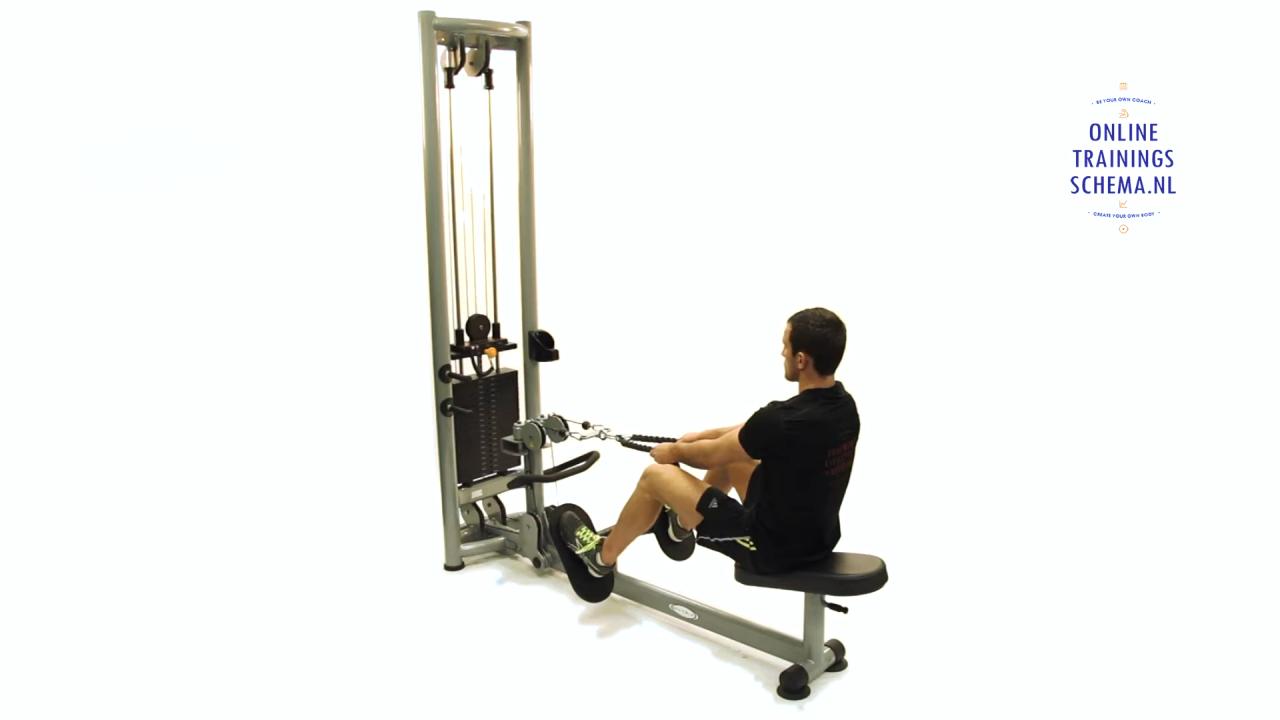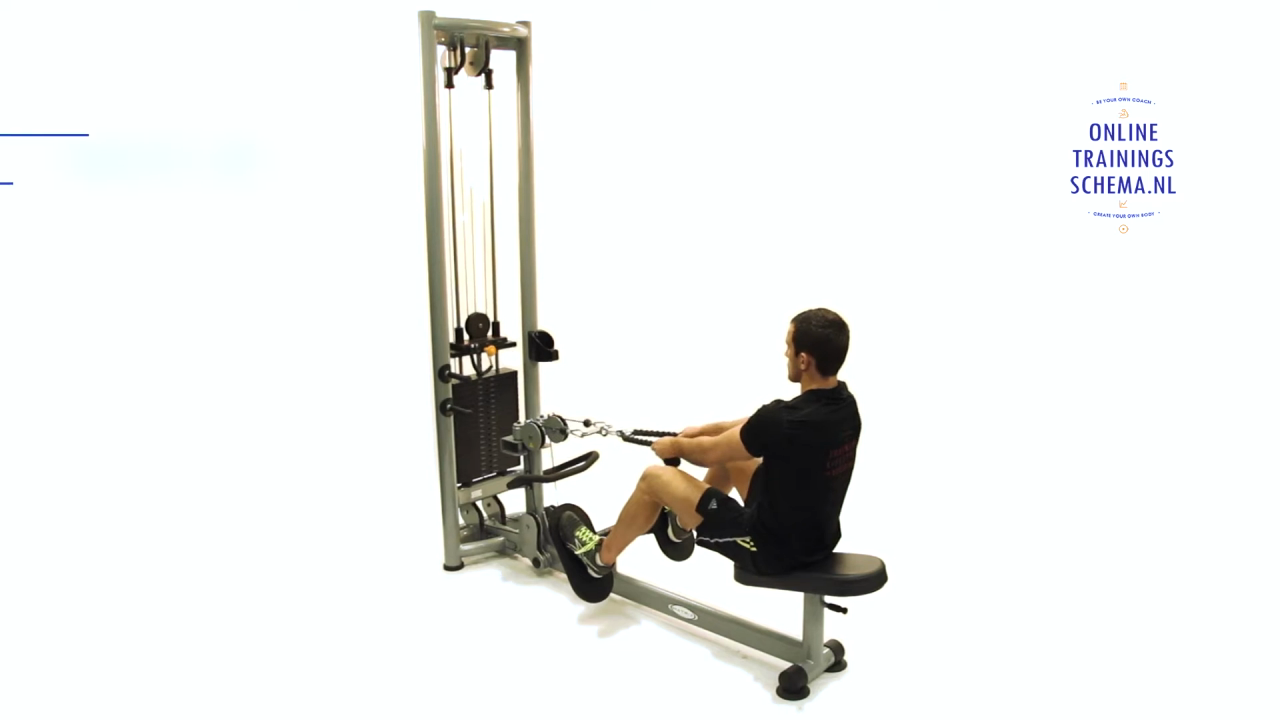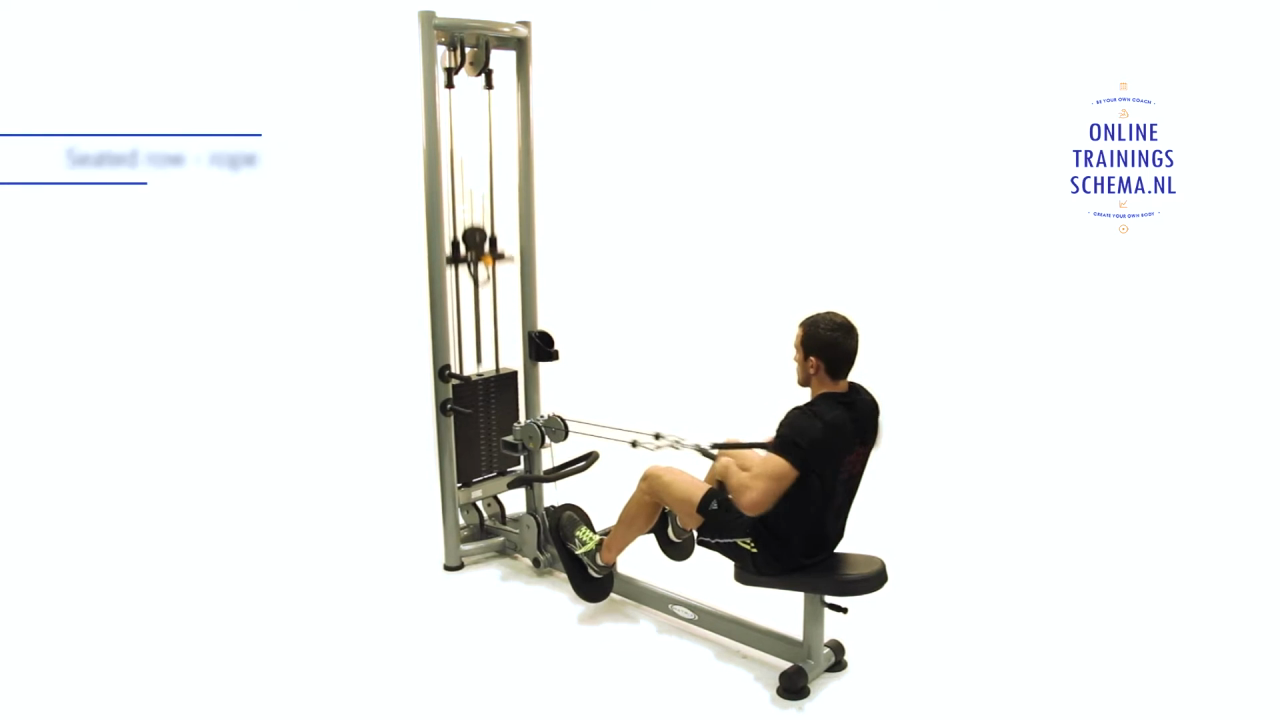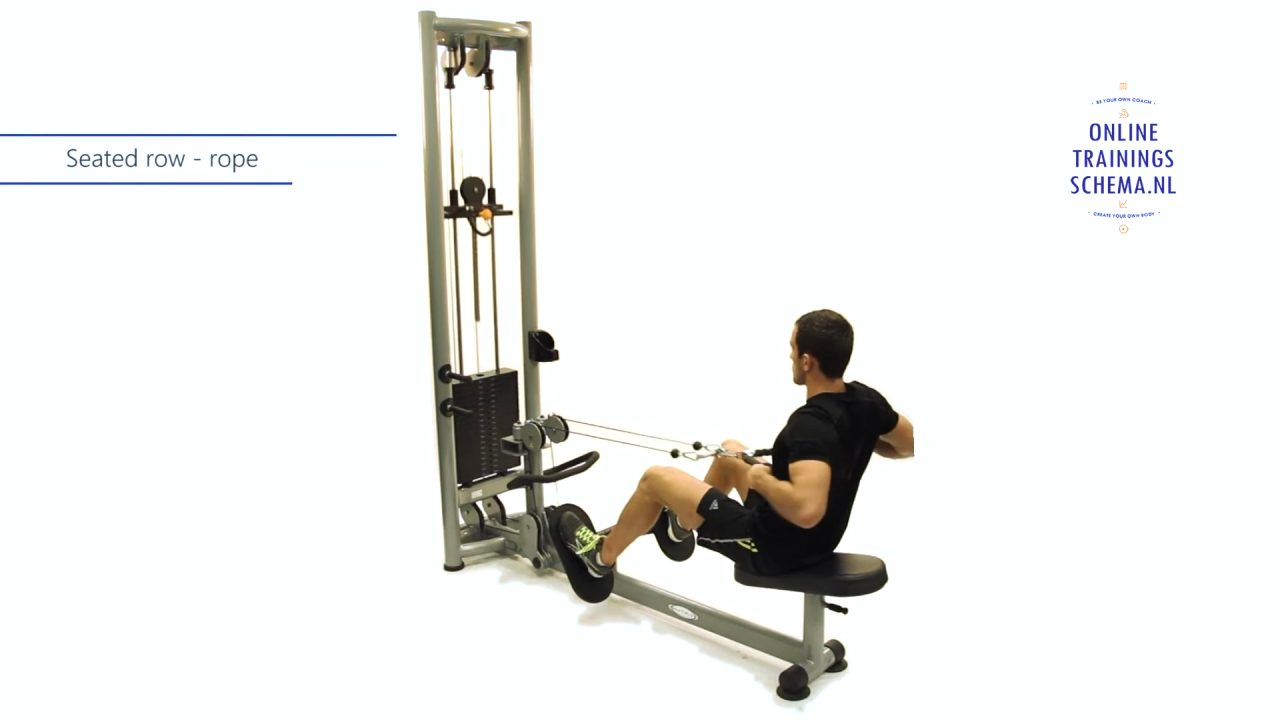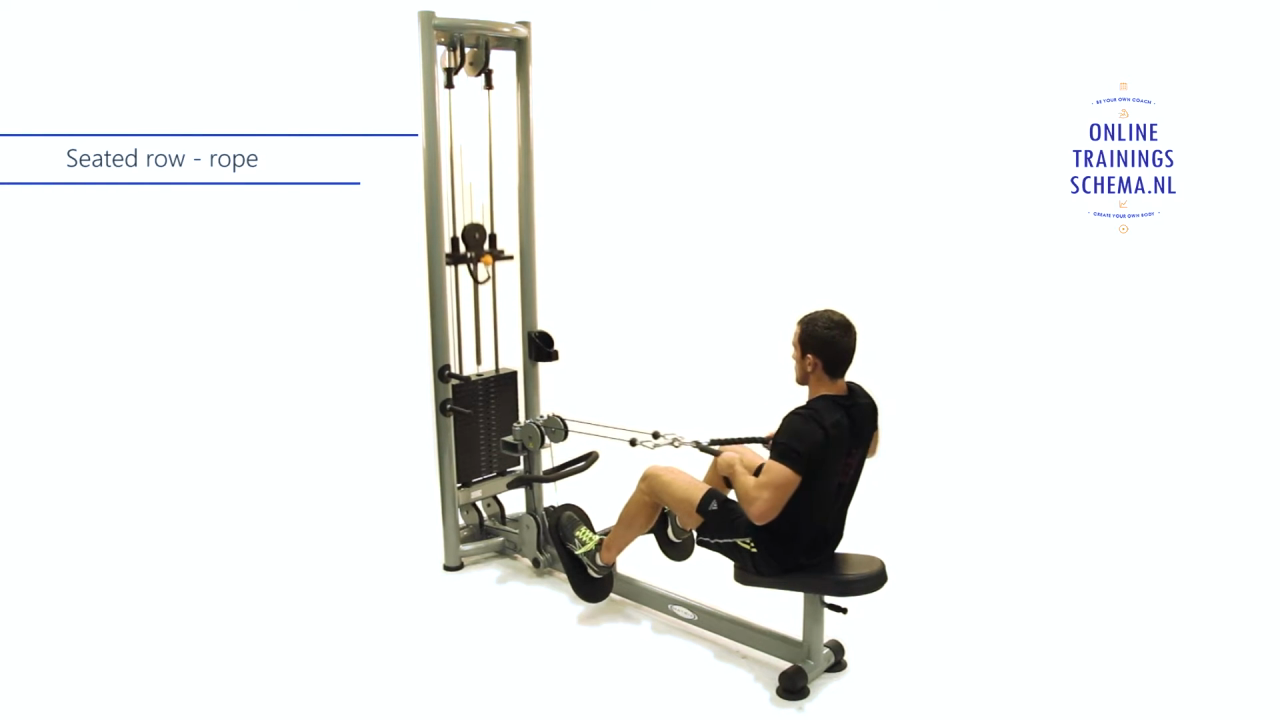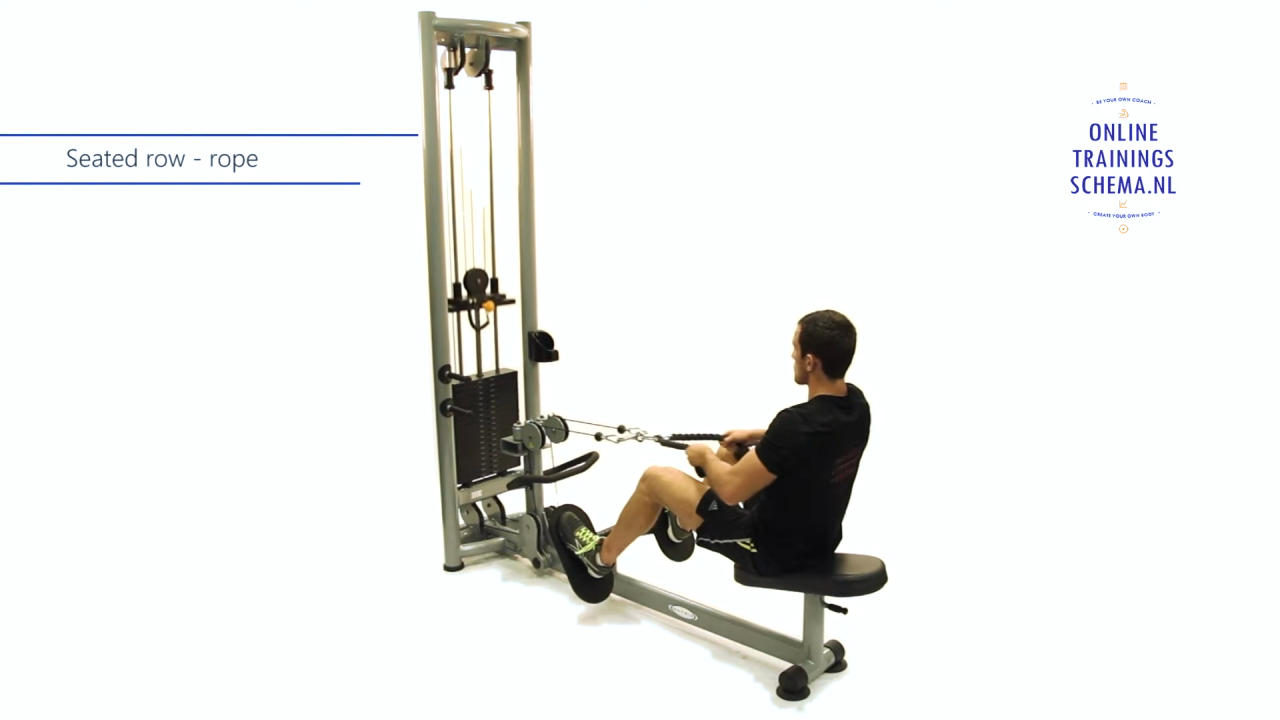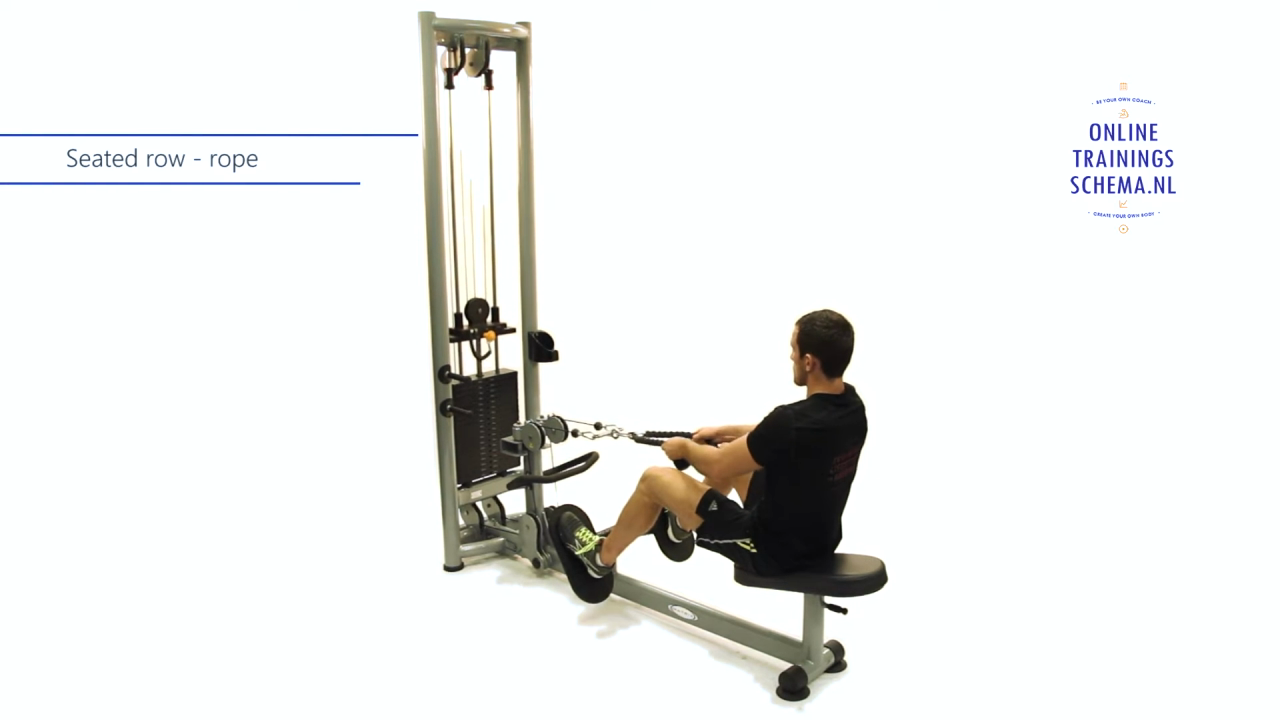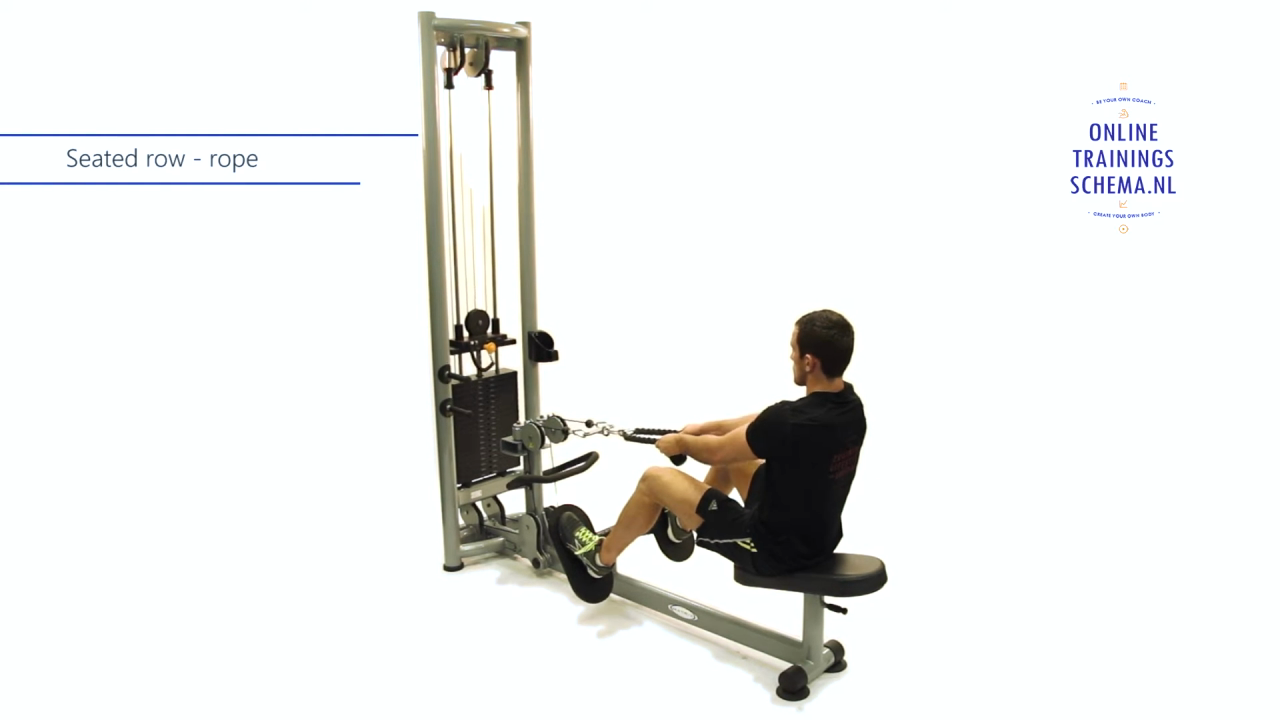
dt=0.4s
person 1, frame 1
left shoulder: (784, 419)
right shoulder: (842, 403)
left elbow: (711, 457)
left wrist: (674, 450)
right wrist: (703, 435)
left hip: (771, 546)
right hip: (817, 538)
left knee: (655, 476)
right knee: (730, 451)
left ankle: (602, 555)
right ankle: (683, 521)
person 1, frame 2
left shoulder: (786, 419)
right shoulder: (843, 400)
left elbow: (709, 453)
left wrist: (674, 446)
right wrist: (705, 430)
left hip: (772, 547)
right hip: (818, 536)
left knee: (654, 478)
right knee: (730, 451)
left ankle: (602, 556)
right ankle: (682, 521)
person 1, frame 3
left shoulder: (807, 423)
right shoulder: (863, 403)
left elbow: (751, 499)
left wrist: (728, 472)
left hip: (773, 547)
right hip: (818, 537)
left knee: (654, 479)
right knee: (731, 454)
left ankle: (603, 556)
right ankle: (682, 522)
person 1, frame 4
left shoulder: (811, 423)
right shoulder: (866, 401)
left elbow: (807, 509)
right elbow: (911, 445)
left wrist: (760, 479)
left hip: (772, 547)
right hip: (818, 540)
left knee: (655, 479)
right knee: (730, 450)
left ankle: (603, 555)
right ankle: (683, 521)
person 1, frame 5
left shoulder: (805, 424)
right shoulder: (861, 403)
left elbow: (759, 509)
right elbow: (867, 448)
left wrist: (734, 468)
left hip: (774, 548)
right hip: (819, 540)
left knee: (654, 478)
right knee: (730, 452)
left ankle: (602, 556)
right ankle: (682, 521)
person 1, frame 6
left shoulder: (798, 422)
right shoulder: (856, 404)
left elbow: (731, 490)
left wrist: (704, 457)
right wrist: (758, 437)
left hip: (772, 547)
right hip: (819, 540)
left knee: (654, 479)
right knee: (731, 452)
left ankle: (602, 556)
right ankle: (681, 521)
person 1, frame 7
left shoulder: (793, 420)
right shoulder: (851, 405)
left elbow: (717, 468)
left wrist: (685, 448)
right wrist: (726, 432)
left hip: (772, 547)
right hip: (818, 540)
left knee: (654, 479)
right knee: (733, 450)
left ankle: (602, 556)
right ankle: (682, 521)
person 1, frame 8
left shoulder: (792, 419)
right shoulder: (849, 402)
left elbow: (716, 452)
left wrist: (682, 442)
right wrist: (705, 427)
left hip: (772, 547)
right hip: (817, 538)
left knee: (654, 479)
right knee: (733, 453)
left ankle: (602, 557)
right ankle: (683, 521)
